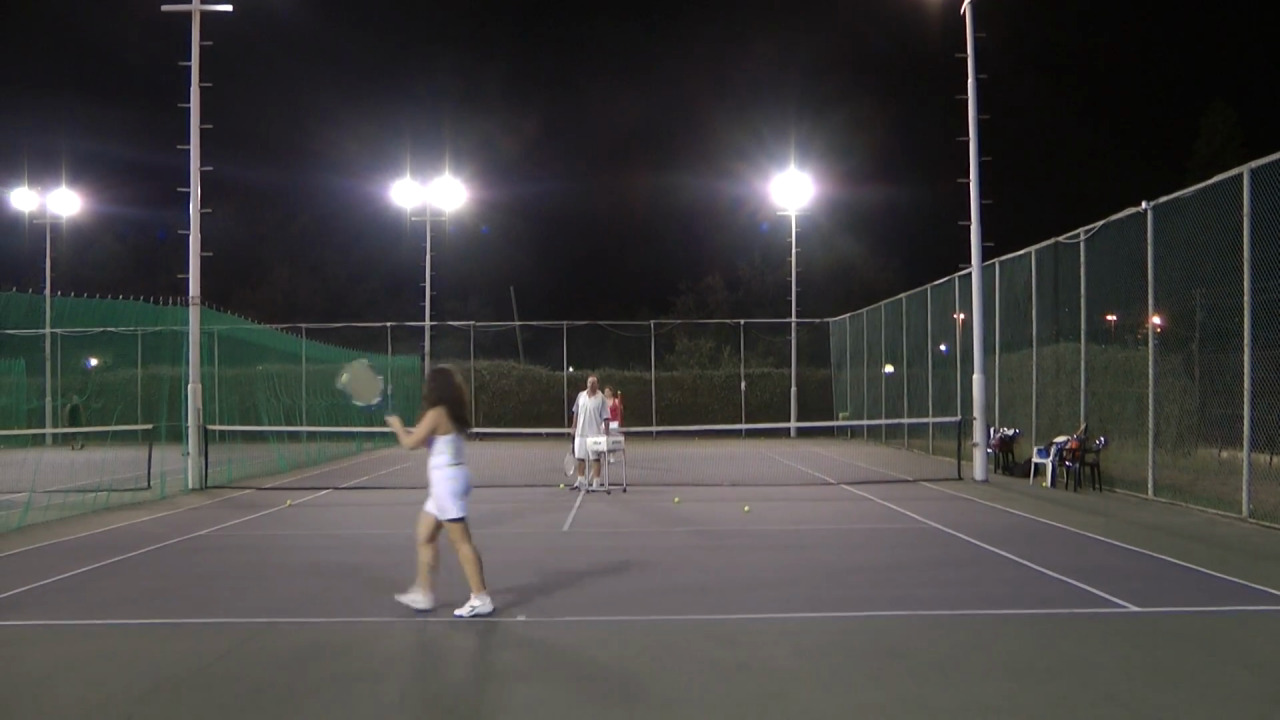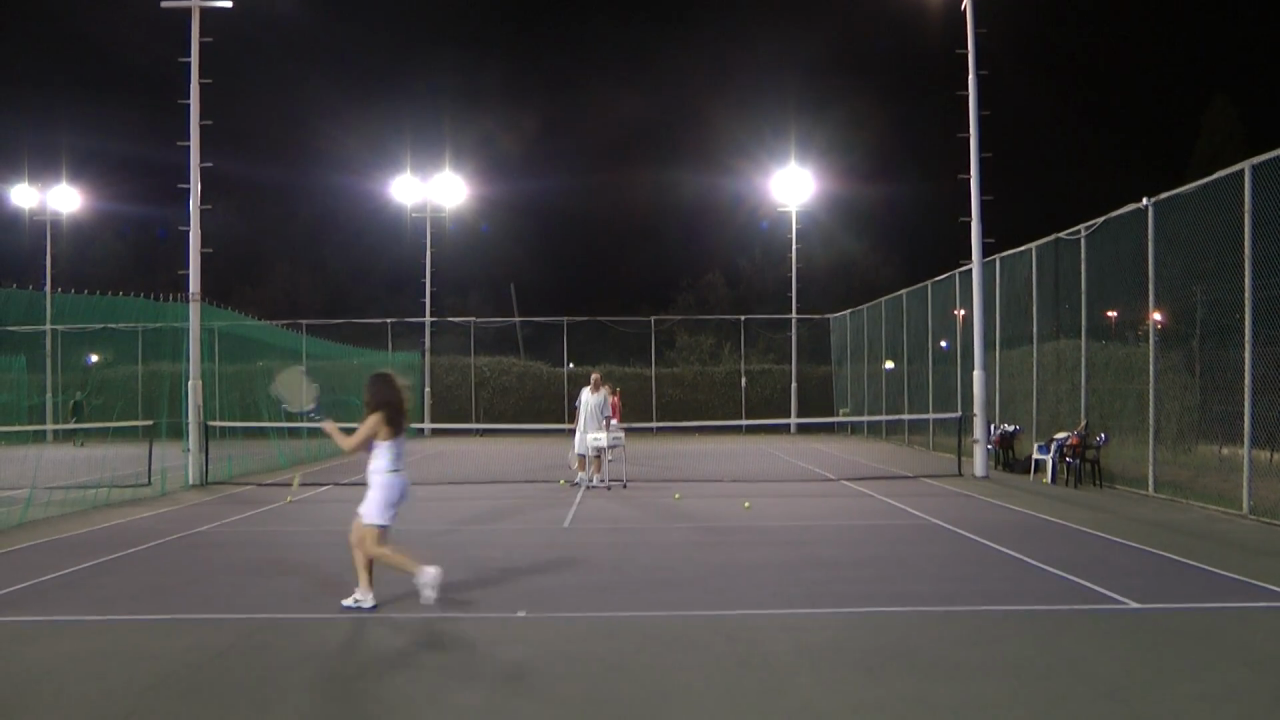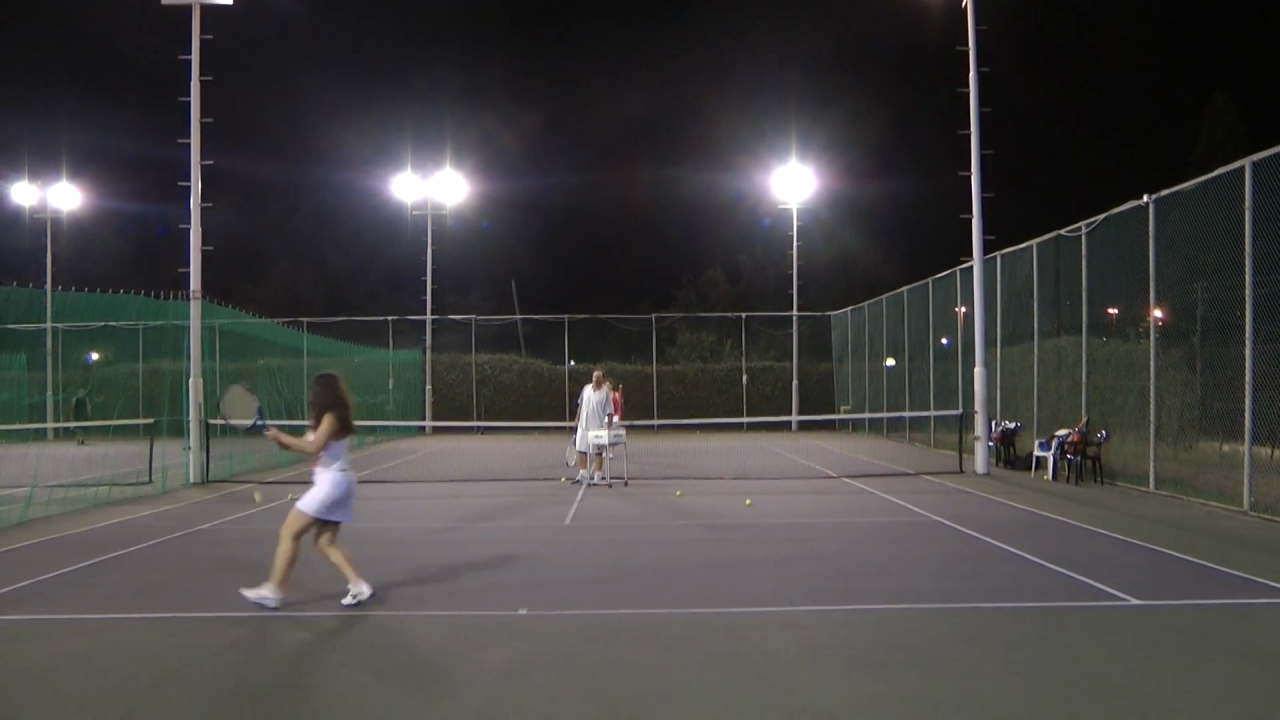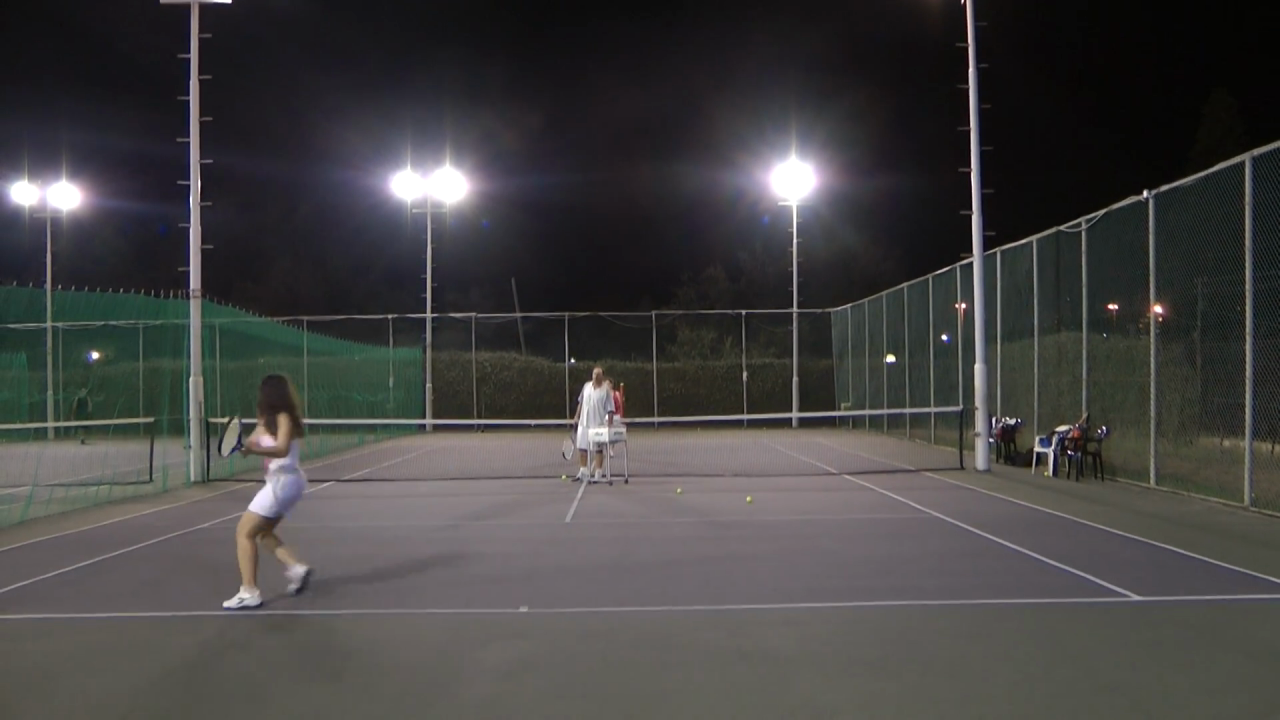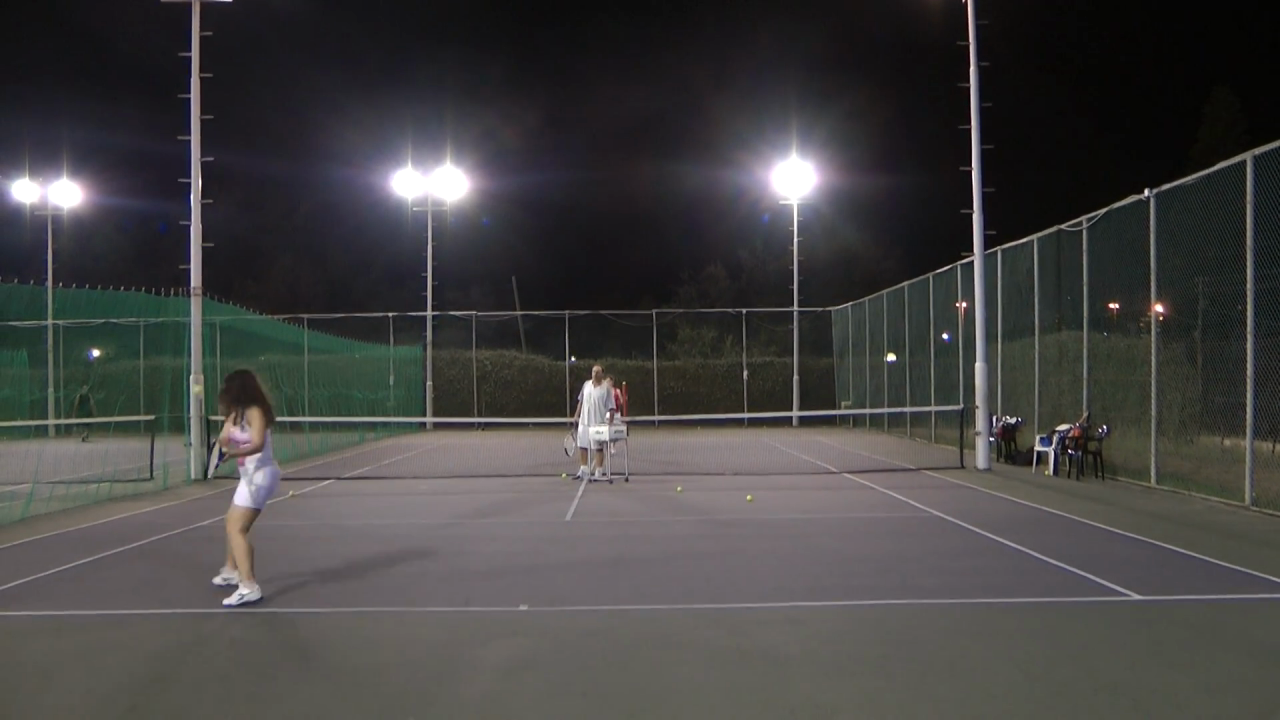
dt=0.2s
person 1, frame 1
left shoulder: (436, 413)
right shoulder: (454, 414)
left elbow: (411, 443)
left wrist: (397, 426)
right wrist: (404, 430)
left hip: (447, 479)
right hip: (454, 477)
left knee: (461, 542)
right knee: (423, 538)
left ankle: (481, 599)
right ankle: (422, 593)
person 1, frame 2
left shoulder: (377, 419)
right shoulder: (392, 419)
left elbow: (348, 446)
right elbow: (366, 444)
left wrist: (333, 430)
right wrist: (344, 434)
left hip: (384, 485)
right hip: (388, 483)
left knee: (372, 547)
right knee: (357, 539)
left ankle: (424, 572)
right ankle: (364, 594)
person 1, frame 3
left shoulder: (331, 418)
right shoulder: (334, 418)
left elbow: (313, 447)
right elbow: (312, 445)
left wrist: (282, 437)
right wrist: (285, 440)
left hip: (331, 483)
right hip: (338, 483)
left knee: (288, 533)
right knee: (325, 542)
left ankle: (272, 591)
right ankle: (358, 586)
person 1, frame 4
left shoulder: (284, 418)
right shoulder: (268, 419)
left elbow: (282, 449)
right elbow: (253, 442)
left wrist: (255, 449)
right wrist: (247, 446)
left hip: (284, 482)
right hip: (283, 482)
left knee: (244, 532)
right knee: (263, 532)
left ankle: (249, 593)
right ankle: (296, 568)
person 1, frame 5
left shoulder: (255, 412)
right shoulder: (236, 412)
left elbow: (258, 445)
right elbow: (223, 440)
left wrist: (235, 452)
right wrist: (225, 444)
left hip: (261, 475)
right hip: (251, 475)
left knee: (237, 529)
right knee: (233, 524)
left ankle: (249, 588)
right ankle: (232, 572)
